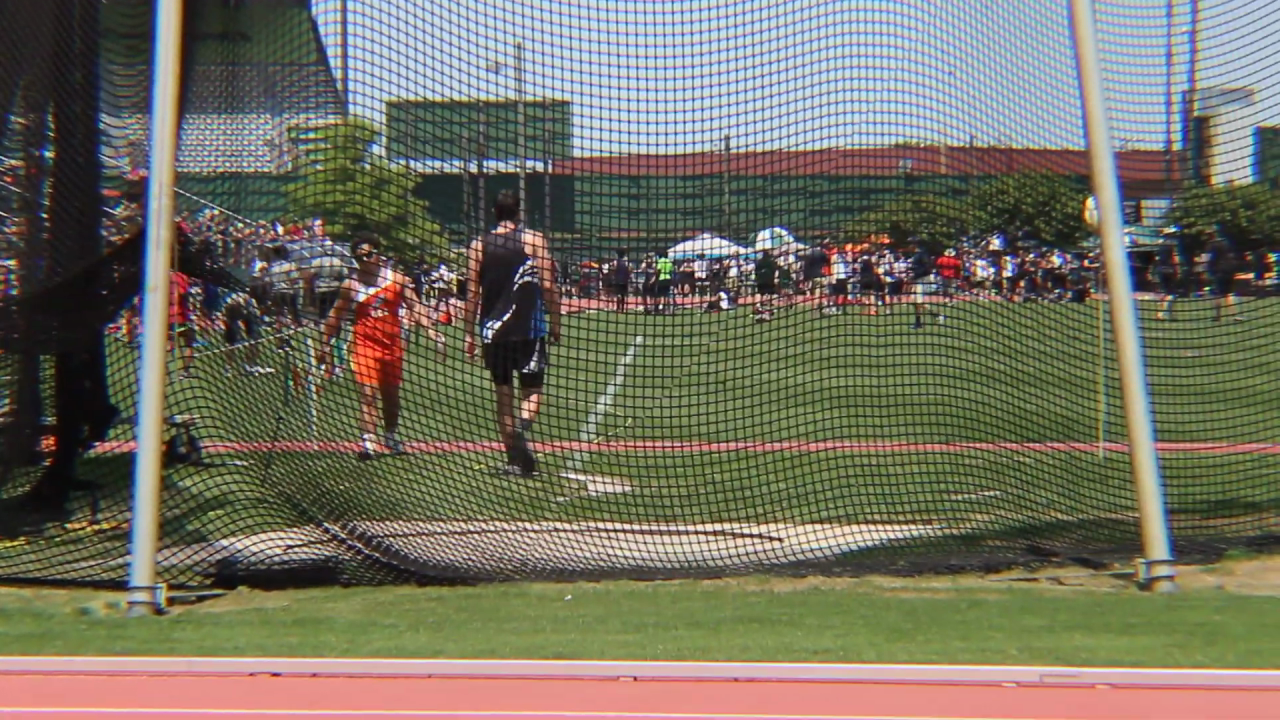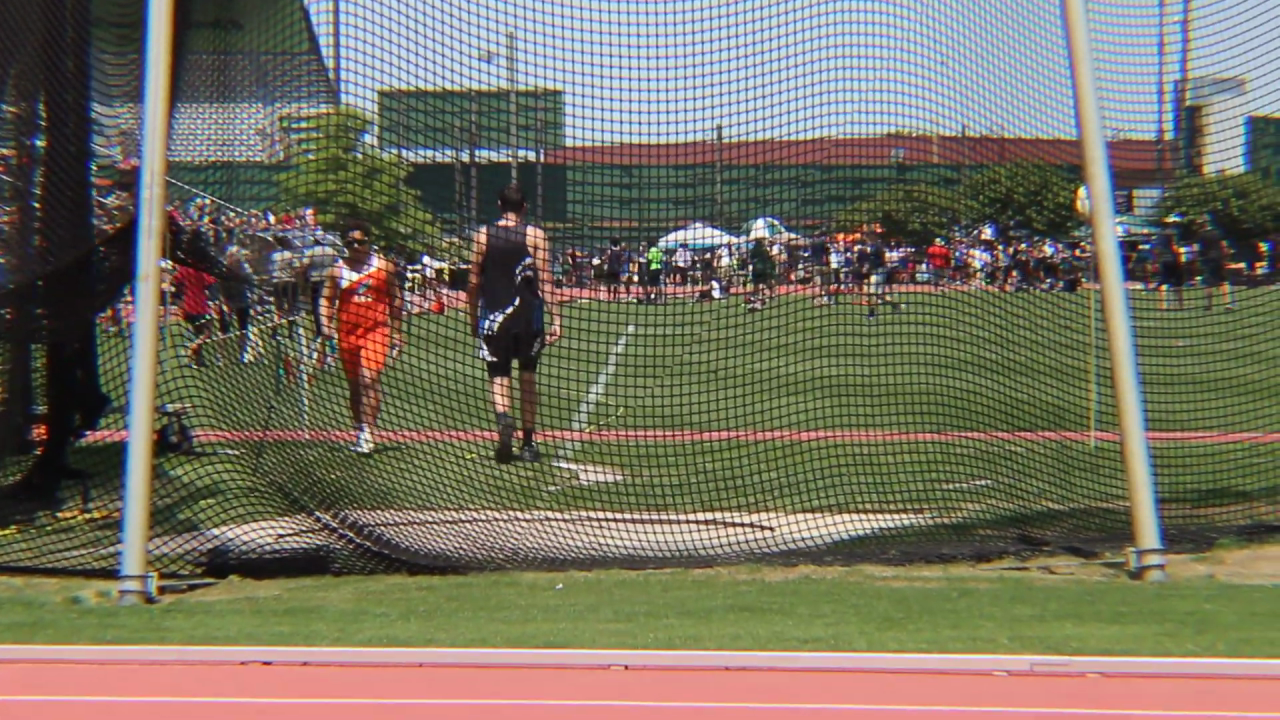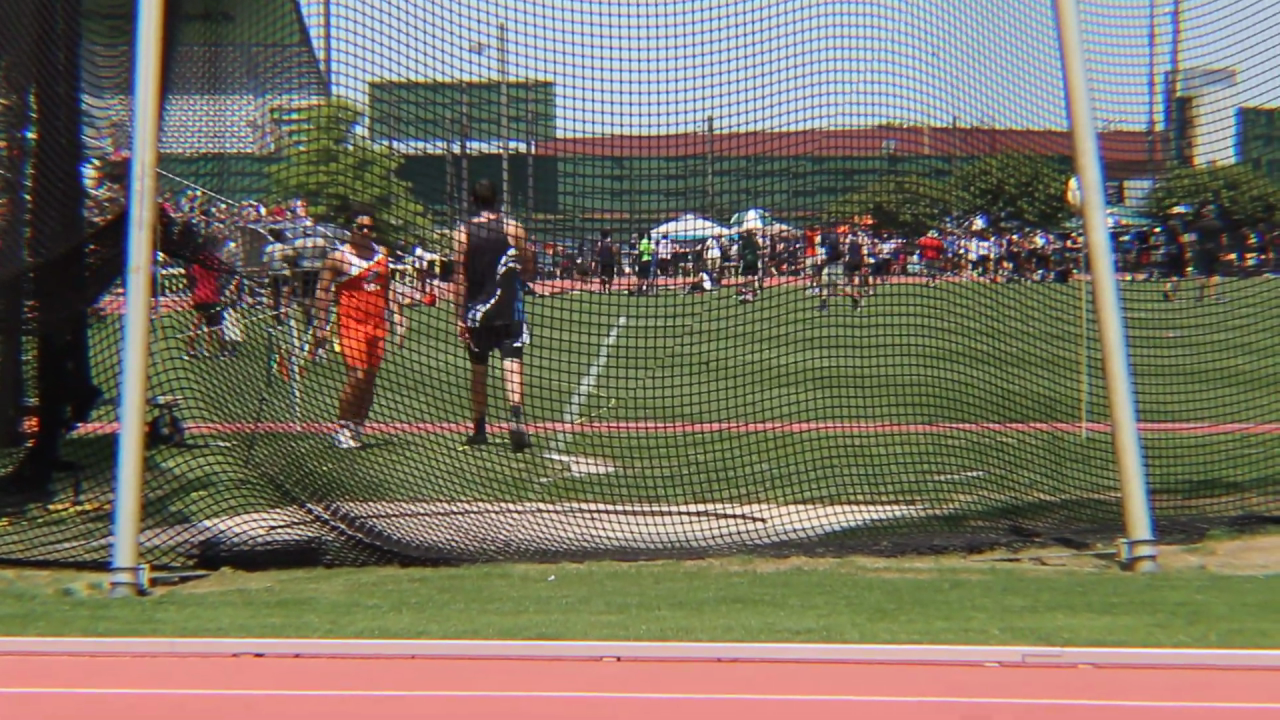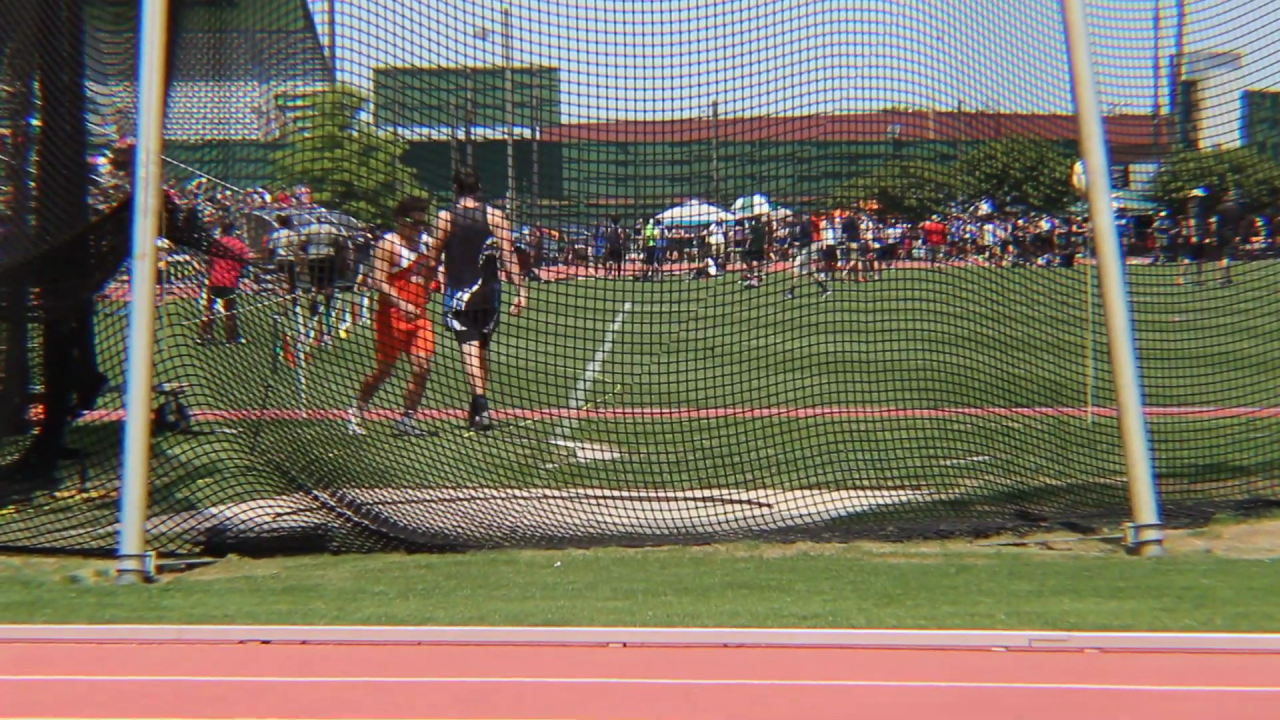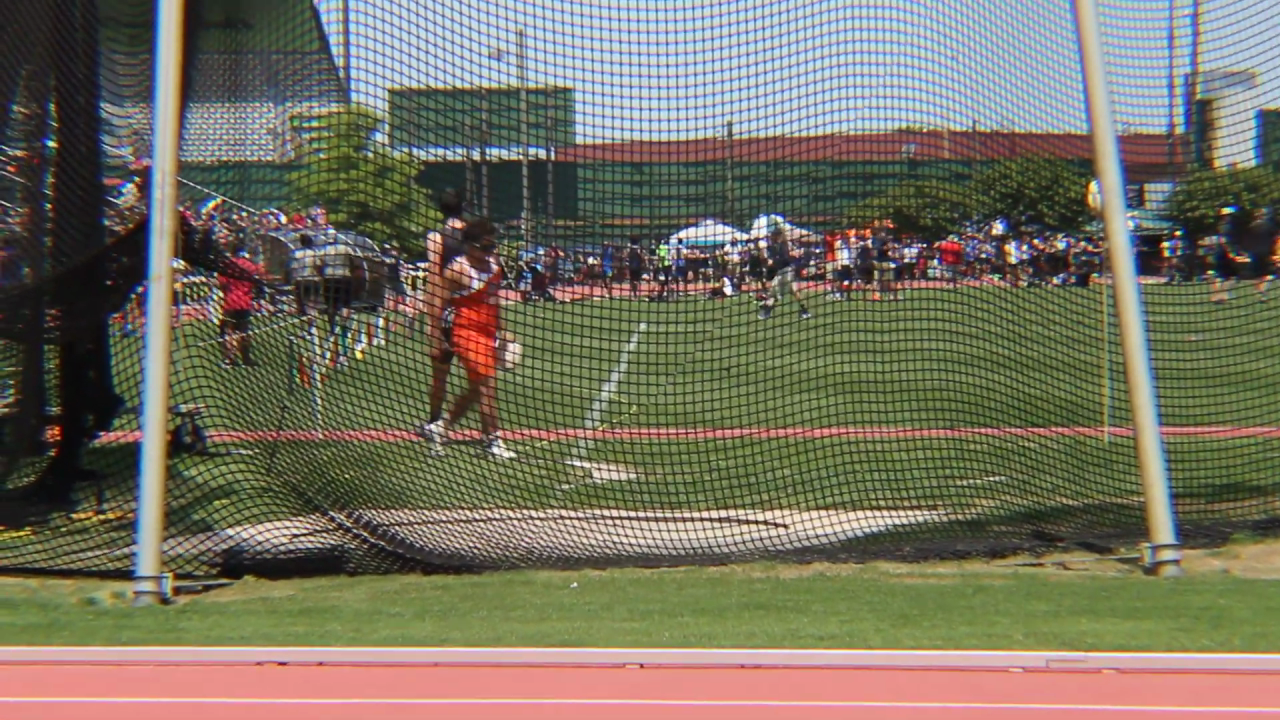
dt=0.5s
person 1, frame 1
left shoulder: (479, 244)
right shoulder: (534, 239)
left elbow: (473, 293)
right elbow: (548, 286)
left wrist: (469, 334)
right wrist: (556, 321)
left hip: (493, 330)
right hip: (528, 328)
left knee: (503, 391)
right knee: (532, 389)
left ankle: (513, 459)
right ankle: (522, 427)
person 1, frame 2
left shoulder: (483, 235)
right shoulder: (536, 235)
left elbow: (474, 283)
right elbow: (545, 280)
left wrist: (473, 318)
right wrist: (554, 319)
left hip: (493, 320)
right hip: (529, 320)
left knee: (499, 378)
right knee: (527, 379)
left ankle: (504, 421)
right ankle: (528, 444)
person 1, frame 3
left shoulder: (463, 232)
right shoulder: (513, 227)
left elbow: (460, 280)
right elbow: (529, 268)
left wrist: (460, 319)
left hip: (477, 313)
right hip: (510, 312)
left knee: (479, 371)
right knee: (513, 365)
left ankle: (479, 430)
right ankle: (516, 416)
person 1, frame 4
left shoulder: (445, 217)
right shoulder: (496, 216)
left elbow: (433, 259)
right elbow: (508, 257)
right wrist: (520, 291)
left hip: (459, 295)
right hip: (488, 295)
left knee: (470, 352)
right knee: (481, 351)
left ankle: (482, 408)
right ankle: (477, 409)
person 1, frame 5
left shoulder: (436, 239)
left elbow: (433, 281)
left wrist: (432, 319)
left hip: (447, 316)
left knee: (440, 371)
left ankle: (435, 425)
person 2, frame 1
left shoulder: (397, 278)
right shoulder: (350, 284)
left elbow: (414, 306)
right elbow: (336, 315)
left wrist: (431, 331)
right wrist: (325, 343)
left hip: (392, 345)
right hip: (364, 346)
left knee: (391, 395)
right knee: (367, 395)
left ankle: (390, 435)
right ankle: (369, 444)
person 2, frame 2
left shoulder: (384, 266)
right shoulder: (337, 269)
left elbow: (395, 299)
right elbow: (326, 299)
left wrist: (396, 332)
right wrist: (325, 323)
left hip: (376, 332)
right hip: (347, 334)
left knee: (369, 380)
right knee: (355, 386)
left ankle: (366, 435)
right ankle: (362, 431)
person 2, frame 3
left shoulder: (382, 254)
right shoulder: (339, 256)
left elbow: (388, 287)
right elbow: (322, 291)
right wrist: (321, 326)
left hip: (376, 325)
right hip: (350, 325)
left knee: (369, 380)
right knee: (356, 377)
left ankle: (357, 426)
right ankle: (343, 429)
person 2, frame 4
left shoulder: (419, 243)
right shoulder: (387, 245)
right elbow: (378, 282)
right wrist: (401, 304)
left hip: (419, 317)
right hip: (392, 317)
left knee: (422, 368)
right knee: (384, 370)
left ankle: (407, 418)
right ankle: (358, 410)
person 2, frame 5
left shoulder: (493, 265)
right shoulder: (457, 270)
left wrist: (502, 332)
left hip: (489, 337)
right hip: (470, 337)
left knee: (476, 391)
right knee: (486, 389)
left ankle: (440, 427)
right ankle: (493, 442)
